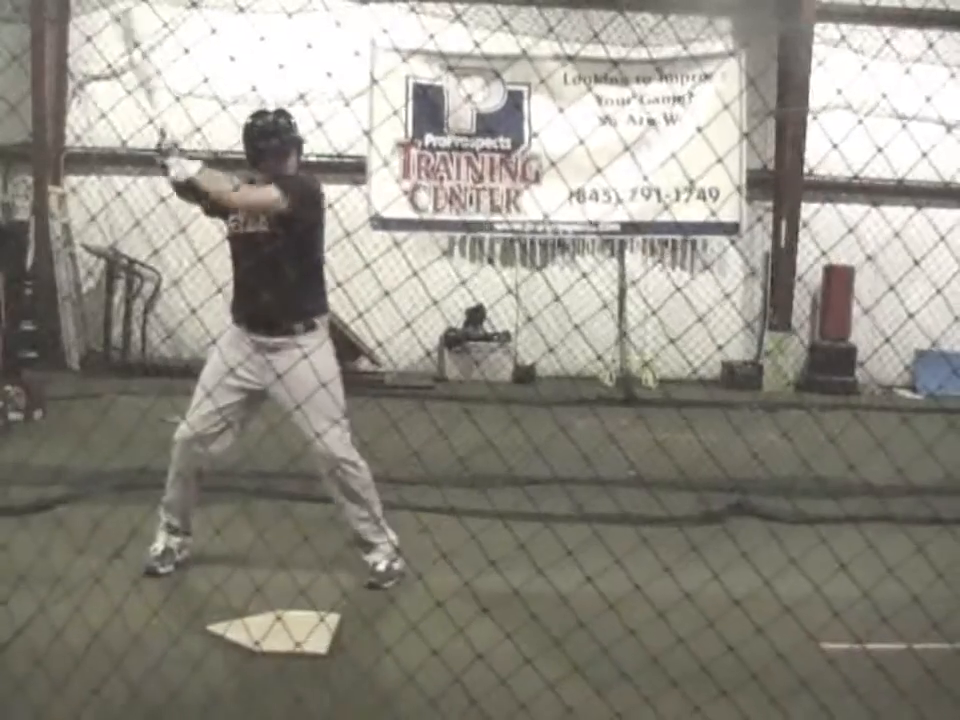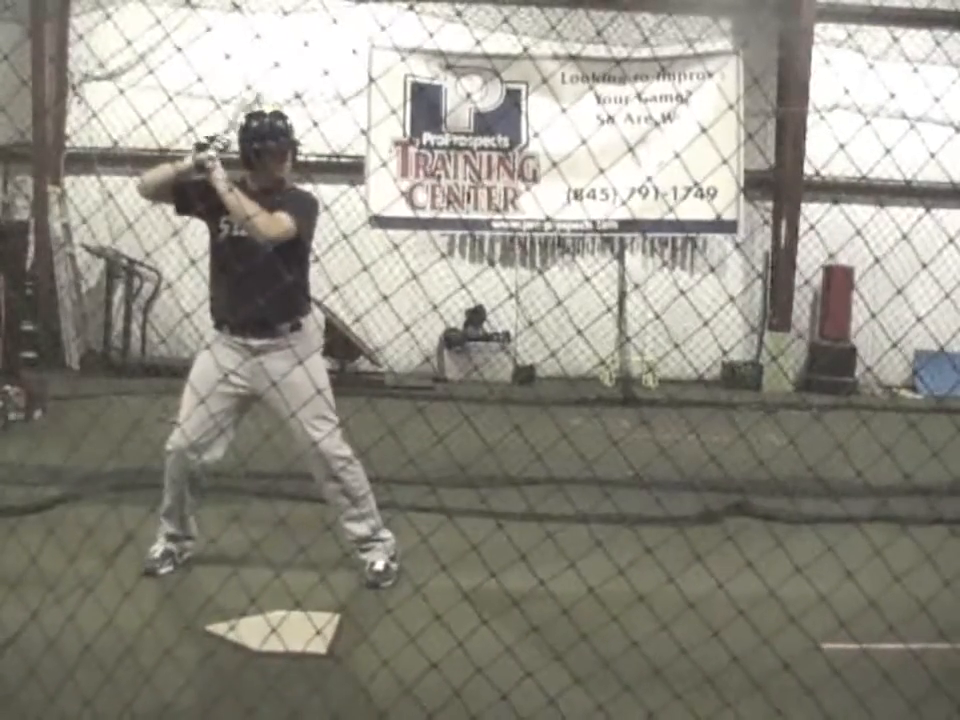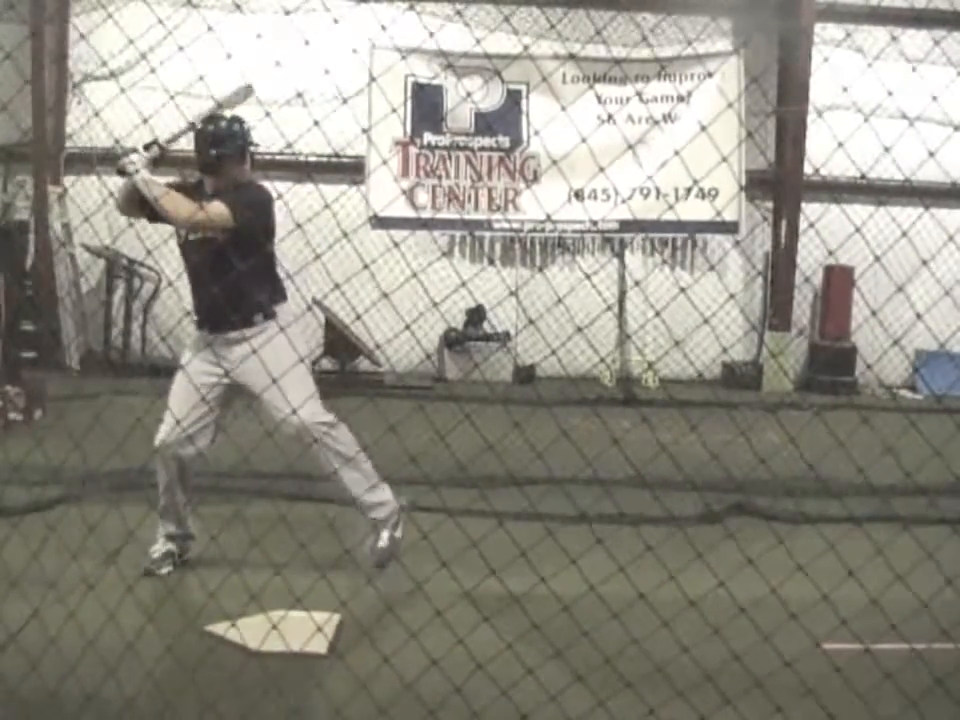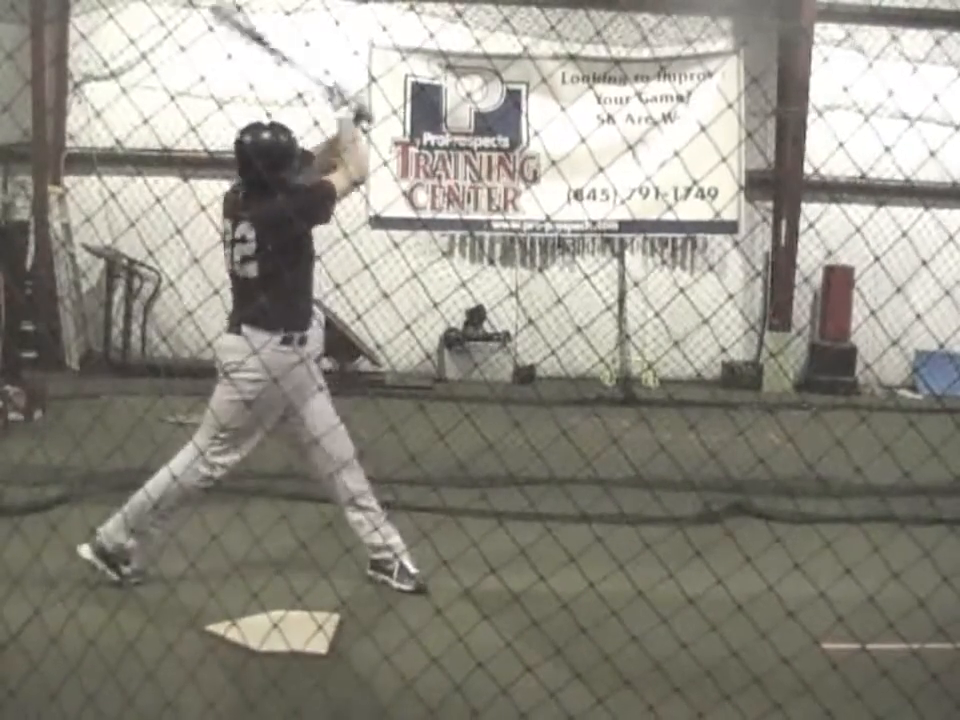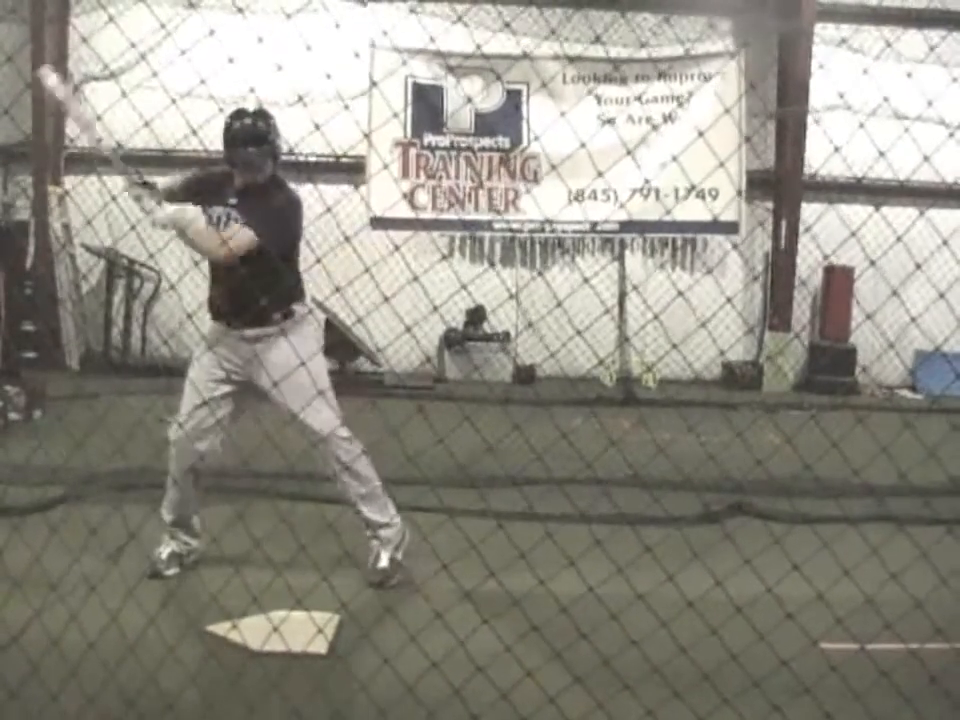
dt=1s
person 1, frame 1
left shoulder: (305, 191)
right shoulder: (239, 189)
left elbow: (247, 201)
right elbow: (189, 190)
left wrist: (194, 170)
right wrist: (176, 164)
left hip: (301, 343)
right hip: (243, 340)
left knee: (336, 449)
right knee: (191, 438)
left ankle: (382, 547)
right ankle: (173, 537)
person 1, frame 2
left shoulder: (301, 203)
right shoulder: (215, 193)
left elbow: (268, 230)
right elbow: (146, 187)
left wrist: (219, 180)
right wrist: (190, 165)
left hip: (289, 346)
right hip: (228, 346)
left knee: (329, 450)
right knee: (182, 448)
left ankle: (377, 545)
right ankle: (174, 539)
person 1, frame 3
left shoulder: (253, 197)
right shoulder: (186, 192)
left elbow: (192, 218)
right elbow: (127, 208)
left wrist: (143, 176)
right wrist: (135, 176)
left hip: (262, 333)
right hip: (208, 341)
left knee: (314, 422)
right knee: (170, 443)
left ankle: (383, 511)
right ankle: (174, 538)
person 1, frame 4
left shoulder: (240, 197)
right shoulder: (286, 208)
left elbow: (313, 172)
right elbow: (354, 171)
left wrist: (338, 136)
right wrist: (349, 132)
left hip: (289, 351)
right hip: (261, 356)
left knee: (335, 449)
right knee: (207, 457)
left ankle: (385, 552)
right ankle: (112, 544)
person 1, frame 5
left shoulder: (282, 202)
right shoulder: (209, 185)
left elbow: (224, 252)
right elbow: (165, 202)
left wrist: (179, 217)
right wrist: (158, 199)
left hip: (283, 333)
right hip: (225, 335)
left knee: (331, 431)
right knee: (186, 438)
left ankle: (387, 532)
right ankle: (180, 539)
